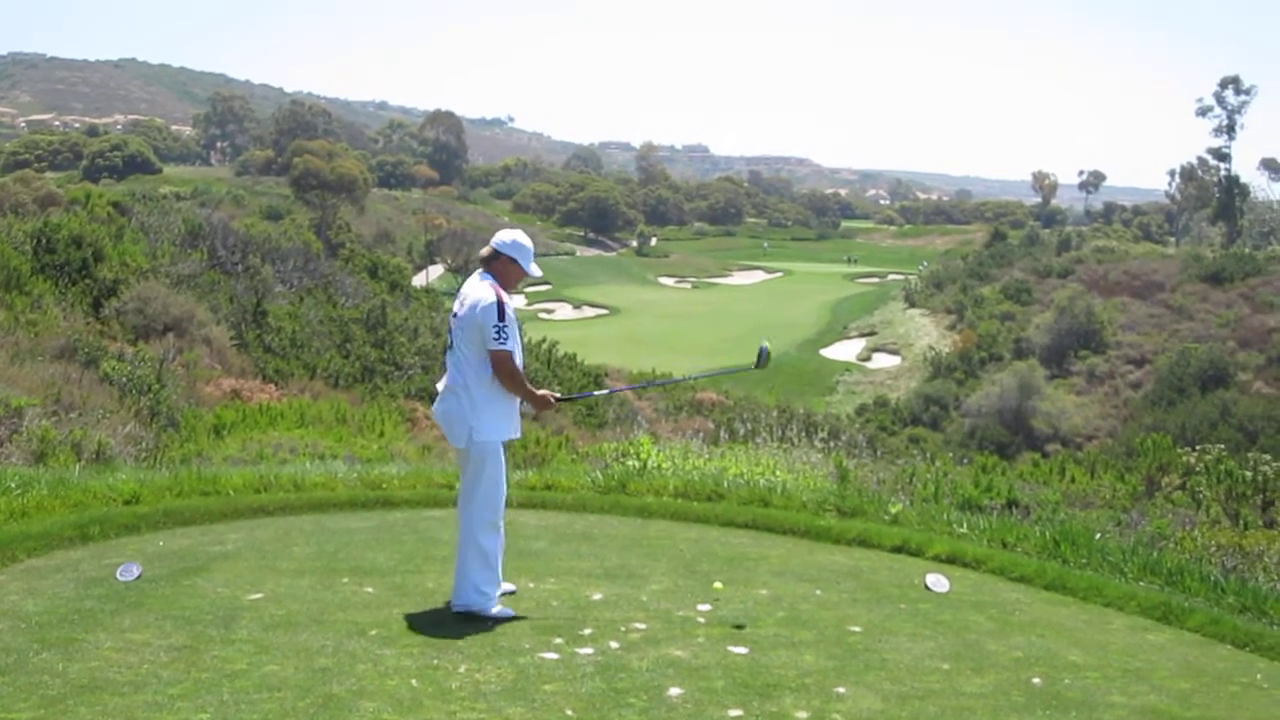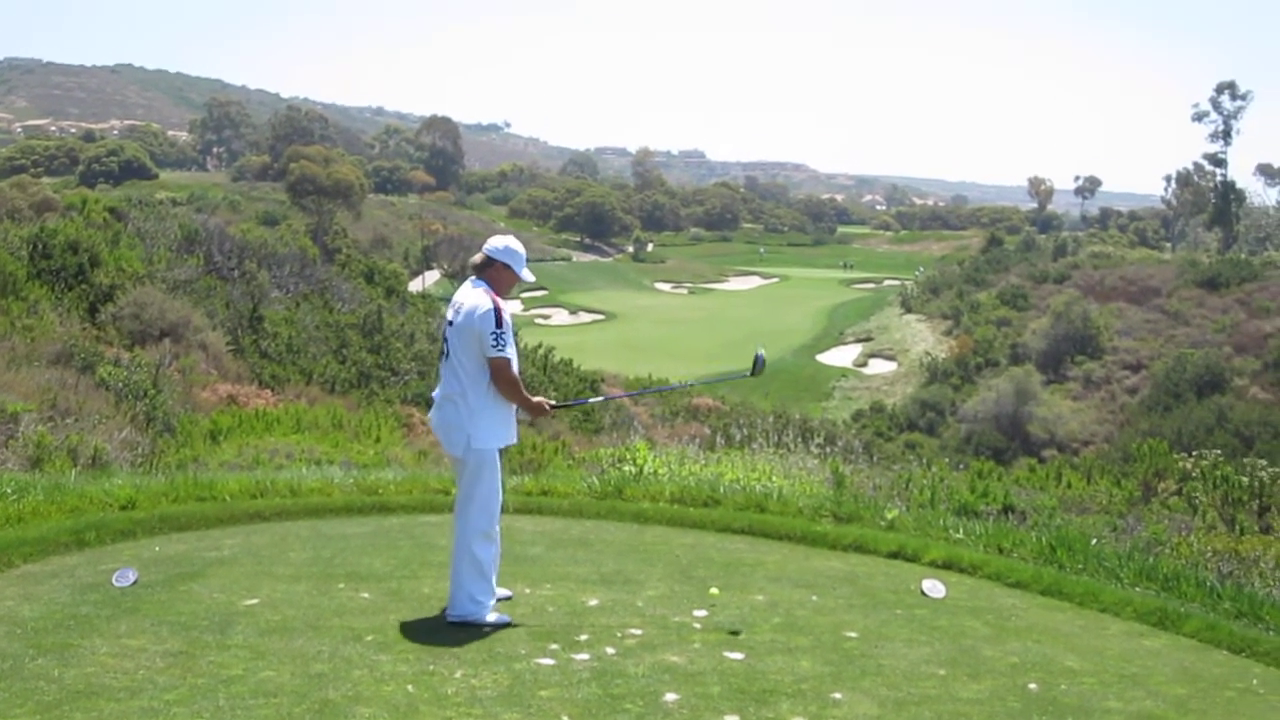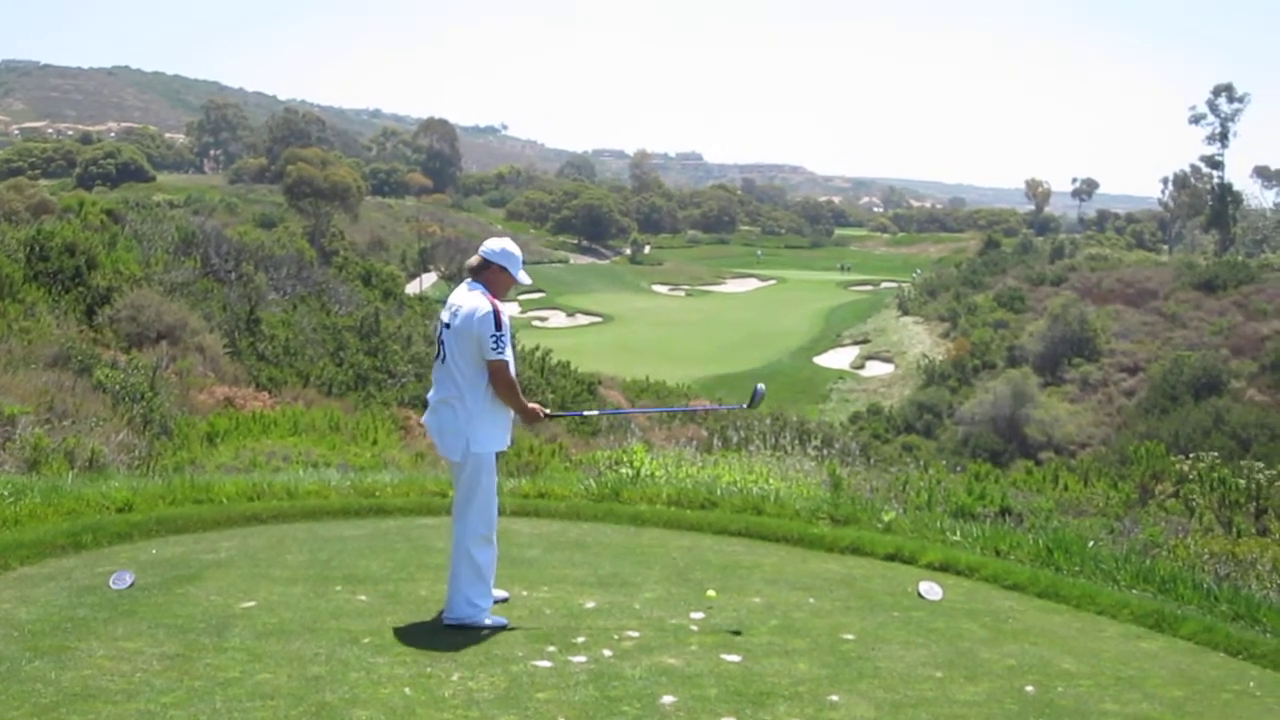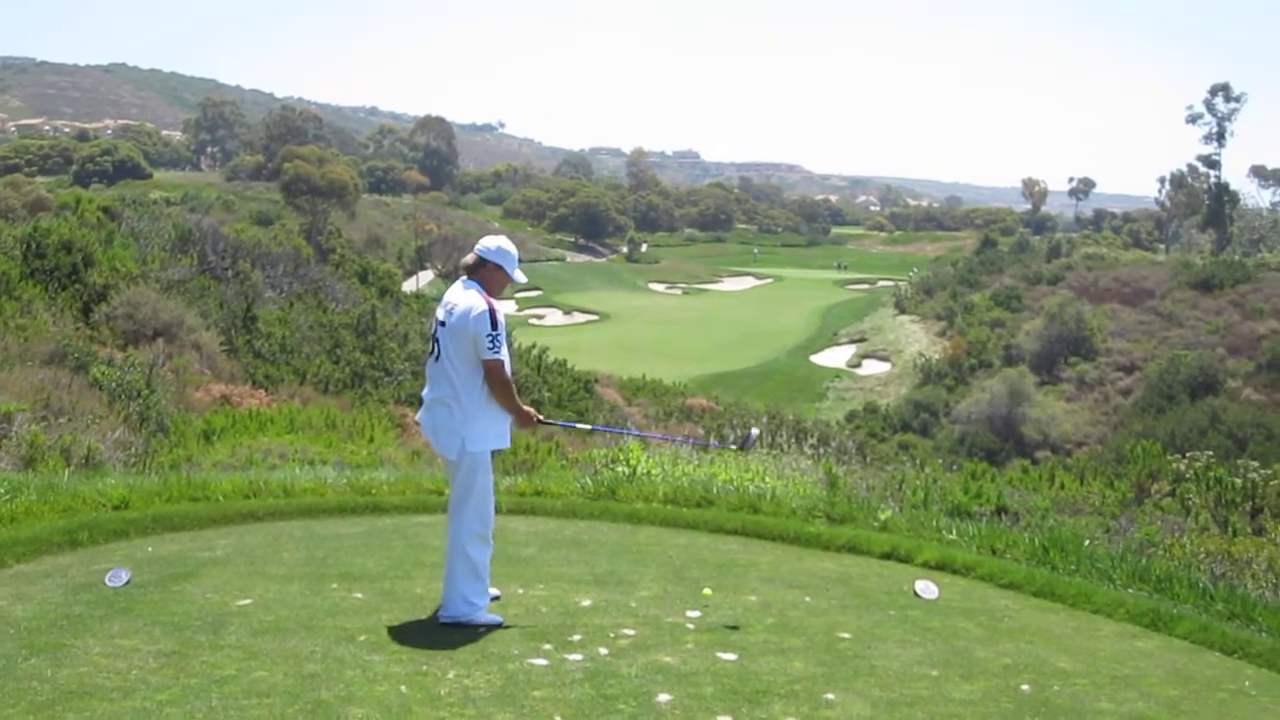
dt=0.1s
person 1, frame 1
left shoulder: (472, 288)
right shoulder: (493, 301)
right elbow: (504, 369)
left wrist: (525, 395)
right wrist: (533, 397)
left hip: (469, 410)
right hip: (479, 417)
left knee: (480, 500)
right knee: (484, 506)
left ankle: (481, 579)
right ankle: (473, 596)
person 1, frame 2
left shoulder: (464, 295)
right shoulder: (489, 308)
right elbow: (502, 376)
left wrist: (521, 401)
right wrist: (529, 404)
left hip: (463, 417)
right hip: (476, 425)
left knee: (477, 508)
right knee: (479, 515)
left ankle: (477, 586)
right ankle: (468, 605)
person 1, frame 3
left shoulder: (458, 298)
right shoulder: (488, 311)
right elbow: (500, 379)
left wrist: (516, 407)
right wrist: (525, 409)
left hip: (457, 418)
right hip: (471, 427)
left knee: (473, 511)
right knee: (476, 517)
left ankle: (474, 589)
right ankle: (466, 608)
person 1, frame 4
left shoulder: (454, 296)
right shoulder: (484, 310)
right elbow: (496, 378)
left wrist: (511, 409)
right wrist: (519, 412)
left hip: (451, 416)
right hip: (467, 426)
left knee: (469, 510)
right knee: (472, 516)
left ankle: (469, 586)
right ankle: (462, 606)
